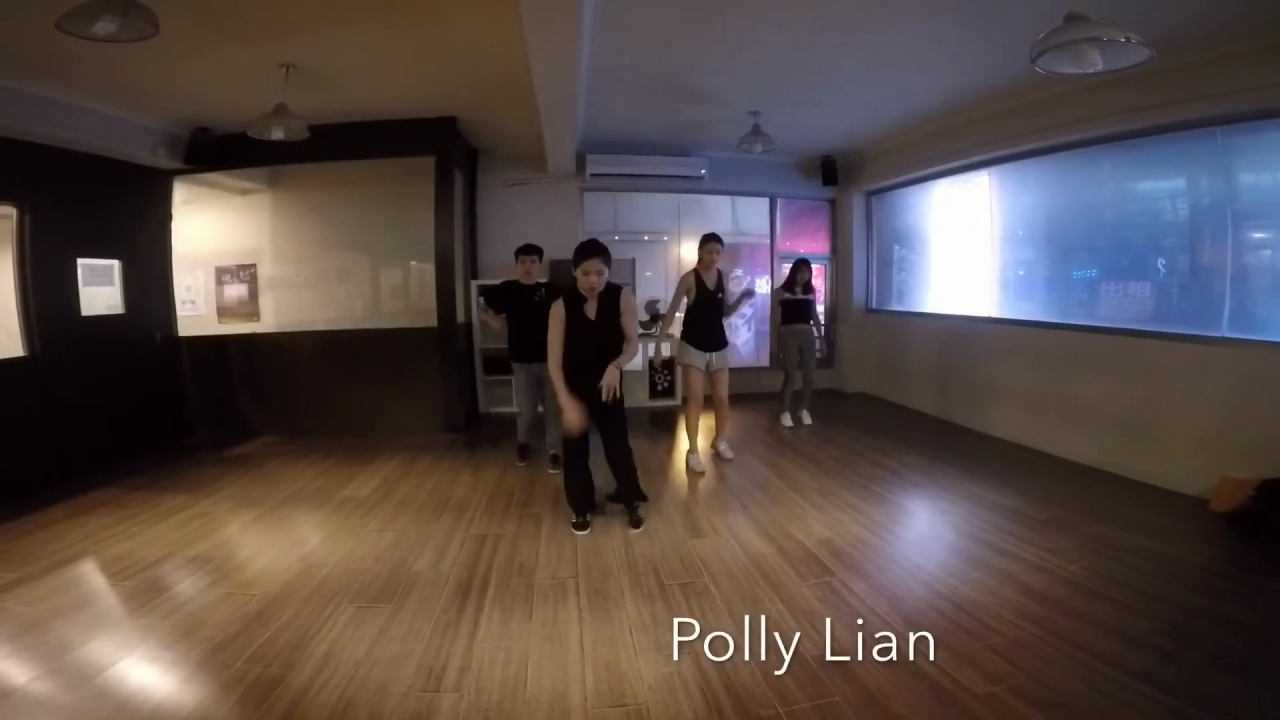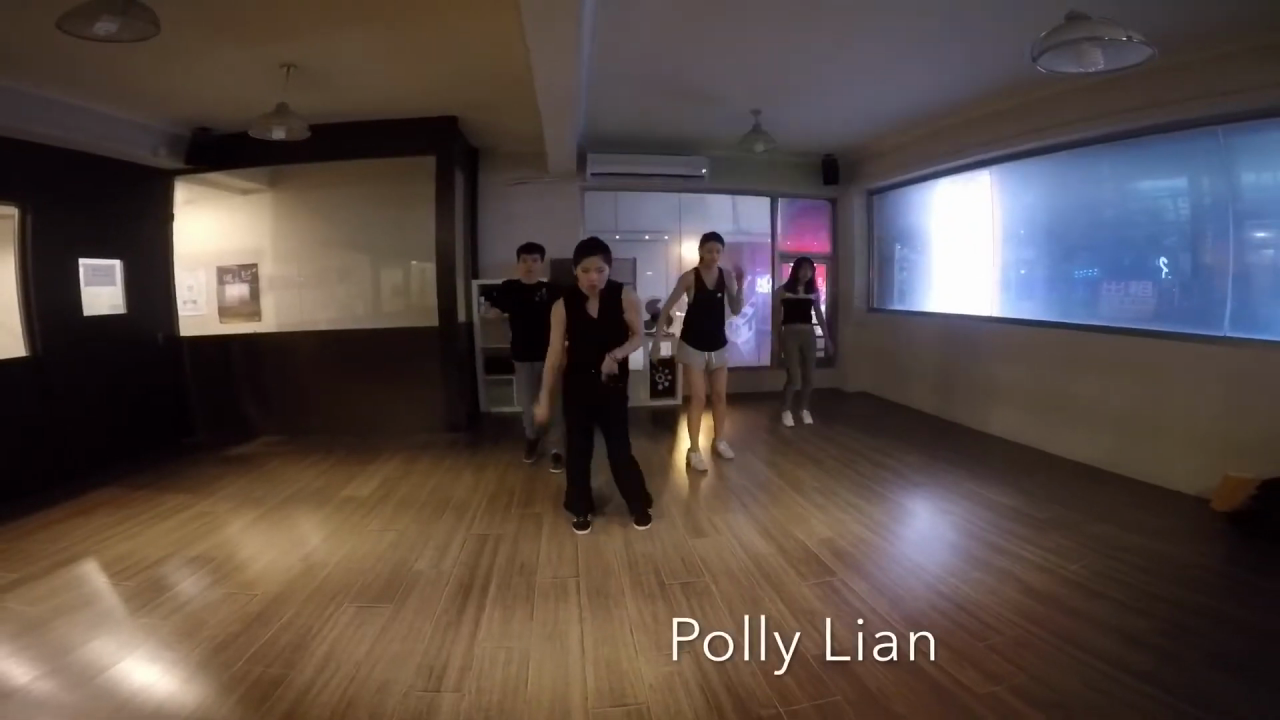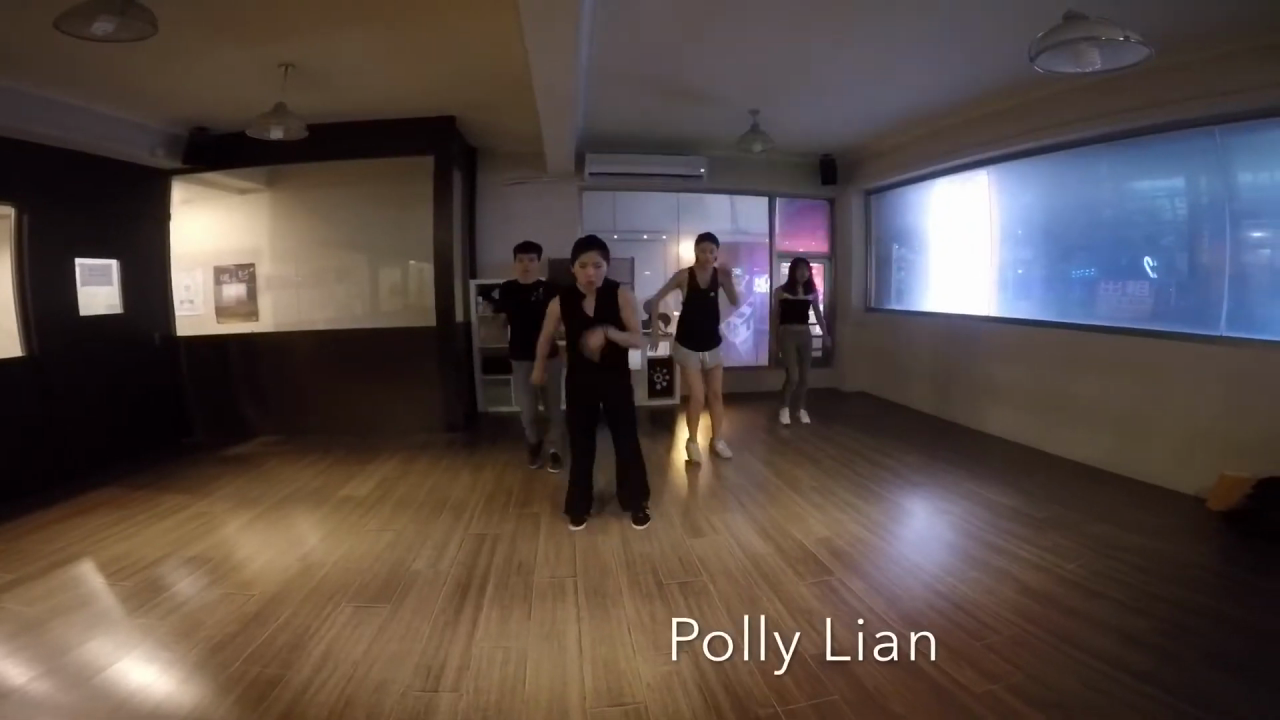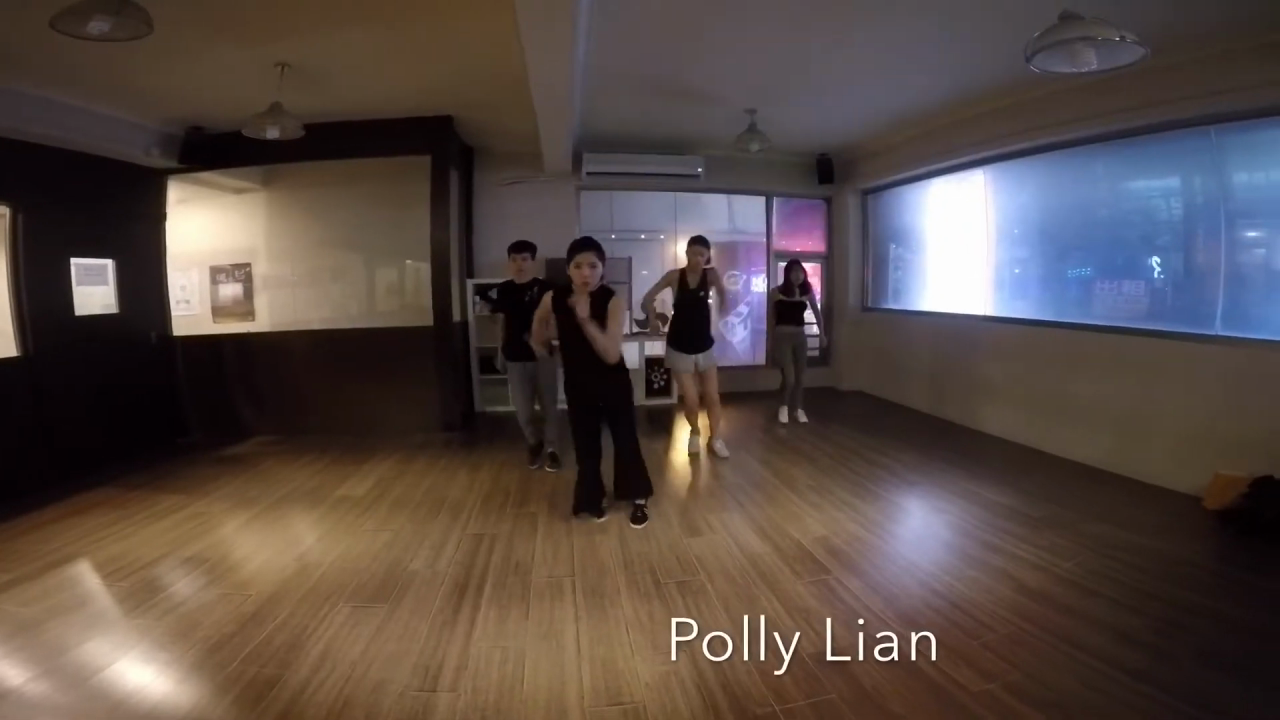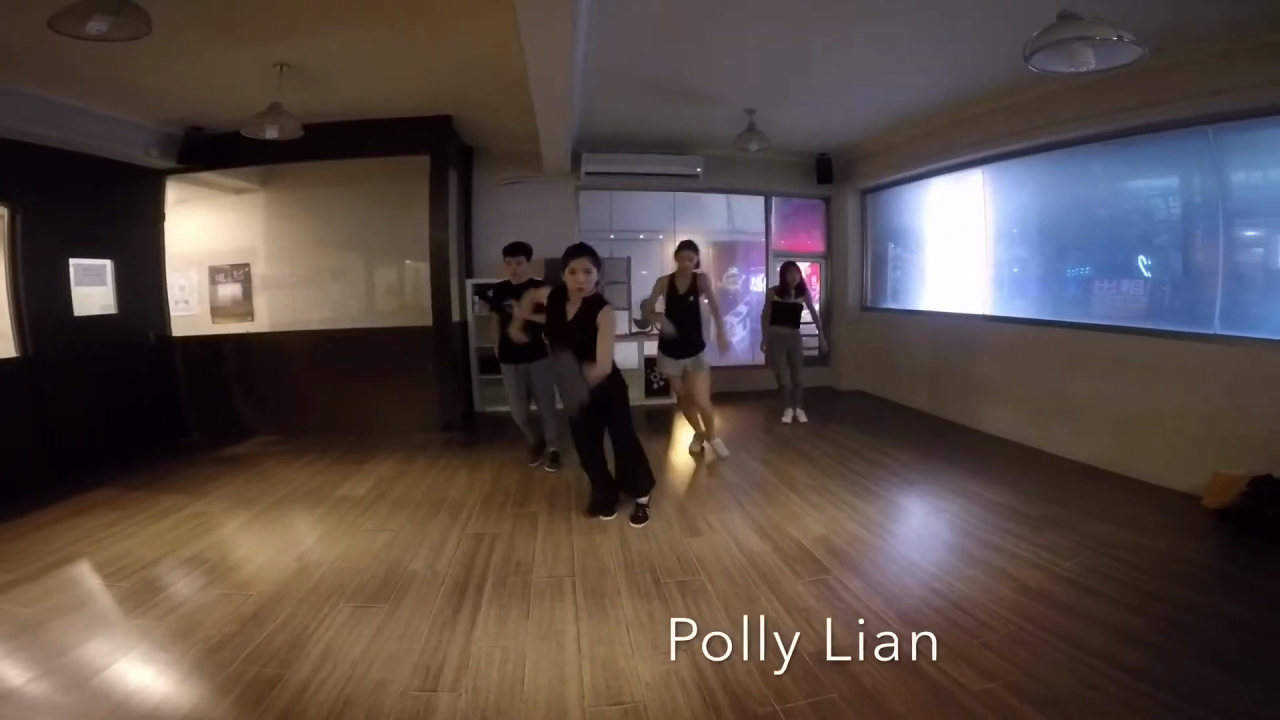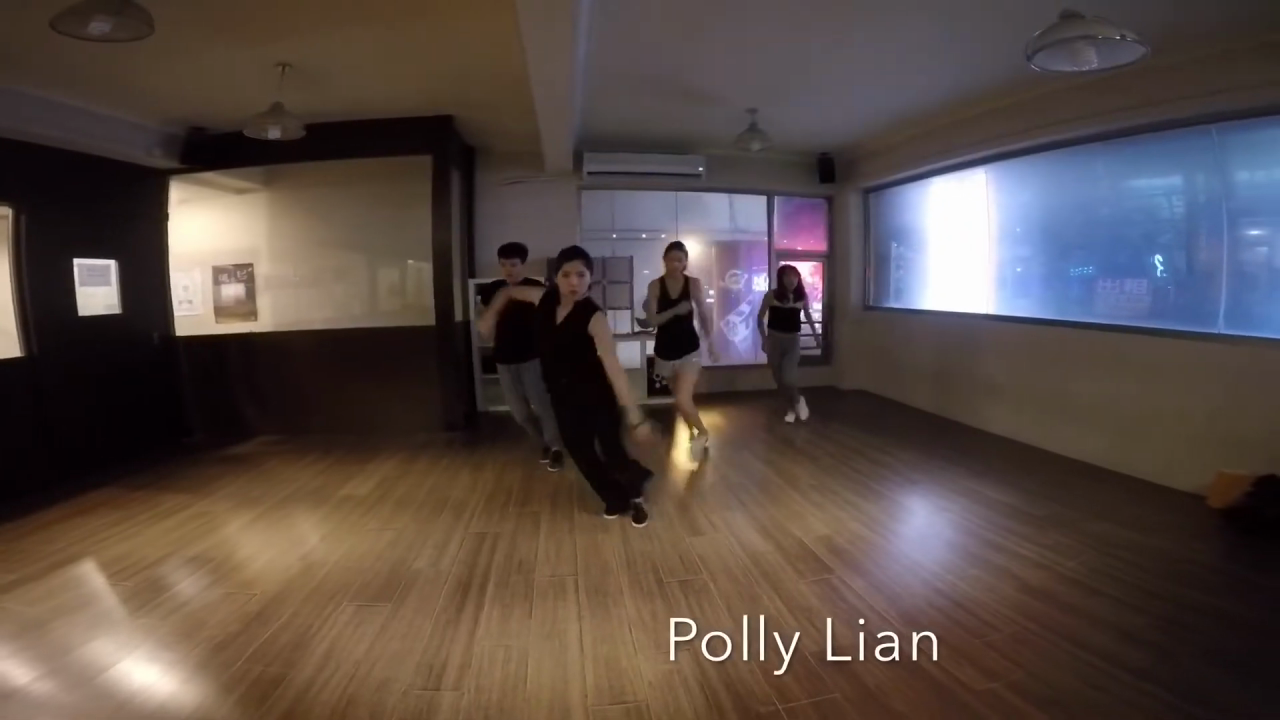
dt=0.1s
person 1, frame 1
left shoulder: (622, 298)
right shoulder: (562, 306)
left elbow: (632, 343)
right elbow: (554, 360)
left wrist: (615, 367)
right wrist: (566, 402)
left hip: (608, 384)
right hip: (574, 386)
left knee: (618, 445)
right knee: (575, 450)
left ankle: (631, 502)
right ankle: (581, 509)
person 1, frame 2
left shoulder: (624, 295)
right shoulder: (564, 305)
left elbow: (639, 336)
right elbow: (554, 355)
left wrist: (617, 353)
right wrist: (544, 398)
left hip: (612, 383)
right hip: (576, 384)
left knee: (618, 446)
right knee: (578, 449)
left ankle: (639, 504)
right ankle: (581, 509)
person 1, frame 3
left shoulder: (621, 295)
right shoulder: (561, 302)
left elbow: (638, 339)
right elbow: (545, 339)
left wrist: (608, 333)
right wrist: (539, 368)
left hip: (615, 379)
right hip: (579, 382)
left knee: (627, 441)
right knee: (581, 445)
left ankle: (637, 501)
right ankle: (579, 506)
person 1, frame 4
left shoulder: (613, 301)
right shoulder: (555, 298)
left elbow: (613, 354)
right elbow: (541, 320)
left wrist: (586, 320)
right wrist: (539, 341)
left hip: (613, 382)
right hip: (577, 384)
left knee: (625, 441)
right knee: (586, 446)
left ankle: (638, 498)
right ankle: (591, 498)
person 1, frame 5
left shoulder: (603, 312)
right shoulder: (551, 297)
left elbow: (605, 365)
right elbow: (529, 297)
left wrist: (586, 377)
right wrist: (518, 322)
left hip: (607, 386)
right hip: (574, 388)
left knee: (625, 441)
right knee: (588, 448)
left ankle: (640, 497)
right ankle: (605, 497)
person 1, frame 6
left shoulder: (595, 317)
right shoulder: (543, 298)
left elbow: (614, 367)
right elbow: (512, 291)
left wrist: (634, 417)
right wrist: (491, 315)
left hip: (594, 392)
right hip: (561, 393)
left knee: (613, 451)
right knee: (581, 452)
left ankle: (633, 497)
right ankle: (616, 498)
person 2, frame 1
left shoulder: (549, 291)
right shoulder: (505, 289)
right elbow: (483, 309)
right wrist: (492, 319)
left hip: (548, 358)
right hip: (521, 359)
left knee: (552, 407)
right knee: (527, 408)
left ankle: (553, 451)
right ankle: (523, 443)
person 2, frame 2
left shoulder: (552, 290)
right shoulder: (507, 288)
right elbow: (492, 312)
right wrist: (493, 312)
right hip: (523, 358)
left knee: (554, 406)
right knee: (529, 408)
left ankle: (555, 450)
right ankle: (532, 438)
person 2, frame 3
left shoulder: (549, 290)
right shoulder: (507, 289)
right elbow: (501, 317)
left hip: (549, 356)
right hip: (521, 357)
left knee: (553, 406)
right knee: (528, 408)
left ankle: (553, 449)
right ankle: (534, 443)
person 2, frame 4
left shoulder: (545, 287)
right shoulder: (503, 289)
right wrist: (501, 350)
left hip: (543, 355)
right hip: (514, 358)
left knee: (549, 405)
right knee: (523, 409)
left ankle: (551, 449)
right ankle: (534, 444)
person 2, frame 5
left shoulder: (540, 288)
right shoulder: (498, 290)
right wrist: (498, 347)
left hip: (538, 357)
right hip: (509, 360)
left knee: (546, 406)
right knee: (519, 411)
left ankle: (552, 448)
right ankle: (536, 443)
person 2, frame 6
left shoulder: (535, 288)
right shoulder: (494, 289)
left hip: (531, 357)
right hip: (505, 359)
left knee: (541, 405)
right knee: (518, 410)
left ankle: (555, 446)
right ankle: (546, 443)
person 3, frame 1
left shoulder: (722, 276)
right shoulder: (689, 278)
right elbow: (671, 311)
left wrist: (741, 299)
right wrist: (660, 342)
left hip: (719, 346)
right hip: (693, 346)
left knee: (722, 399)
right knee: (695, 400)
left ankle: (720, 441)
right ankle: (693, 452)
person 3, frame 2
left shoulder: (724, 276)
right shoulder: (689, 278)
left elbow: (736, 309)
right elbow: (667, 308)
left wrist: (740, 285)
right wrist: (660, 335)
left hip: (718, 345)
right hip: (693, 344)
left knee: (720, 396)
right knee: (698, 398)
left ankle: (720, 440)
right ankle: (693, 450)
person 3, frame 3
left shoulder: (720, 274)
right shoulder: (683, 276)
left elbow: (735, 302)
right elbow: (655, 300)
left wrist: (728, 280)
right wrist: (655, 327)
left hip: (712, 343)
right hip: (687, 344)
left knee: (715, 394)
right knee: (697, 397)
left ankle: (718, 439)
right ankle: (692, 441)
person 3, frame 4
left shoulder: (711, 274)
right shoulder: (672, 276)
left elbow: (723, 298)
right elbow: (647, 299)
right wrist: (653, 321)
left hip: (704, 346)
right hip: (678, 347)
left knee: (712, 397)
right knee: (691, 401)
left ankle: (715, 439)
right ankle: (695, 433)
person 3, frame 5
left shoulder: (701, 279)
right shoulder: (664, 282)
left elbow: (714, 305)
right elbow: (648, 309)
left wrist: (721, 332)
right wrist: (660, 321)
left hip: (696, 351)
right hip: (670, 351)
left knee: (702, 402)
right knee: (685, 401)
left ankle: (713, 437)
right ankle: (699, 434)
person 3, frame 6
left shoulder: (694, 284)
right shoulder: (655, 286)
left elbow: (703, 314)
right elbow: (653, 320)
left wrist: (710, 343)
right wrist: (677, 310)
left hip: (689, 351)
right hip: (664, 353)
left knee: (682, 402)
right knee: (683, 401)
left ankle: (698, 435)
right ankle: (700, 433)
person 4, frame 1
left shoulder: (810, 292)
right shoulder: (782, 291)
left elbow: (815, 316)
right elbow: (776, 317)
left wrist: (821, 339)
right wrist: (777, 340)
left hip: (808, 335)
right hip: (789, 335)
left knee: (809, 377)
right knee: (791, 377)
left ankle: (804, 409)
right ankle: (785, 412)
person 4, frame 2
left shoulder: (813, 291)
right shoulder: (783, 291)
left elbow: (819, 315)
right elbow: (777, 316)
left wrist: (827, 338)
right wrist: (777, 340)
left hip: (808, 334)
right hip: (790, 334)
left knee: (809, 376)
right knee: (794, 376)
left ankle: (804, 409)
right ankle: (787, 411)
person 4, frame 3
left shoulder: (812, 291)
right shoulder: (782, 291)
left elbow: (818, 314)
right elbow: (776, 315)
left wrist: (825, 334)
right wrist: (776, 338)
left hip: (805, 335)
right hip: (787, 334)
left knee: (804, 376)
right knee: (793, 376)
left ankle: (801, 409)
right ankle: (785, 408)
person 4, frame 4
left shoulder: (807, 292)
right shoulder: (777, 292)
left elbow: (816, 313)
right elbow: (771, 316)
left wrist: (822, 334)
right wrist: (772, 338)
left hip: (799, 336)
right hip: (781, 336)
left knee: (799, 376)
right knee: (789, 377)
left ankle: (798, 409)
right ankle: (784, 406)
person 4, frame 5
left shoulder: (803, 293)
right shoulder: (773, 293)
left elbow: (813, 314)
right elbow: (765, 316)
left wrist: (821, 336)
right wrist: (765, 339)
left hip: (794, 337)
right hip: (776, 338)
left knee: (797, 378)
right knee: (784, 380)
left ankle: (798, 408)
right ankle: (788, 408)
person 4, frame 6
left shoulder: (802, 296)
right shoulder: (772, 296)
left elbow: (807, 314)
right elbow: (760, 318)
left wrist: (815, 332)
right wrist: (764, 339)
left hip: (792, 341)
right hip: (774, 341)
left knee: (788, 376)
right knee: (781, 379)
left ankle: (799, 400)
right ankle: (792, 408)
